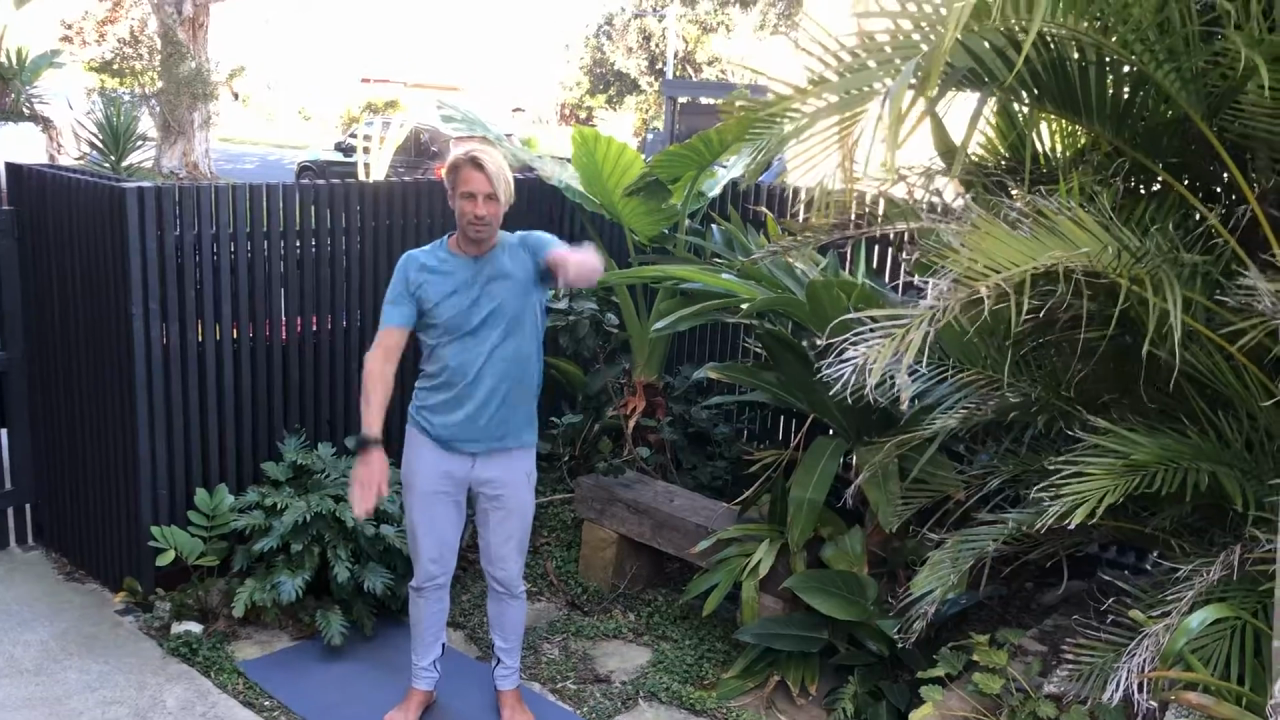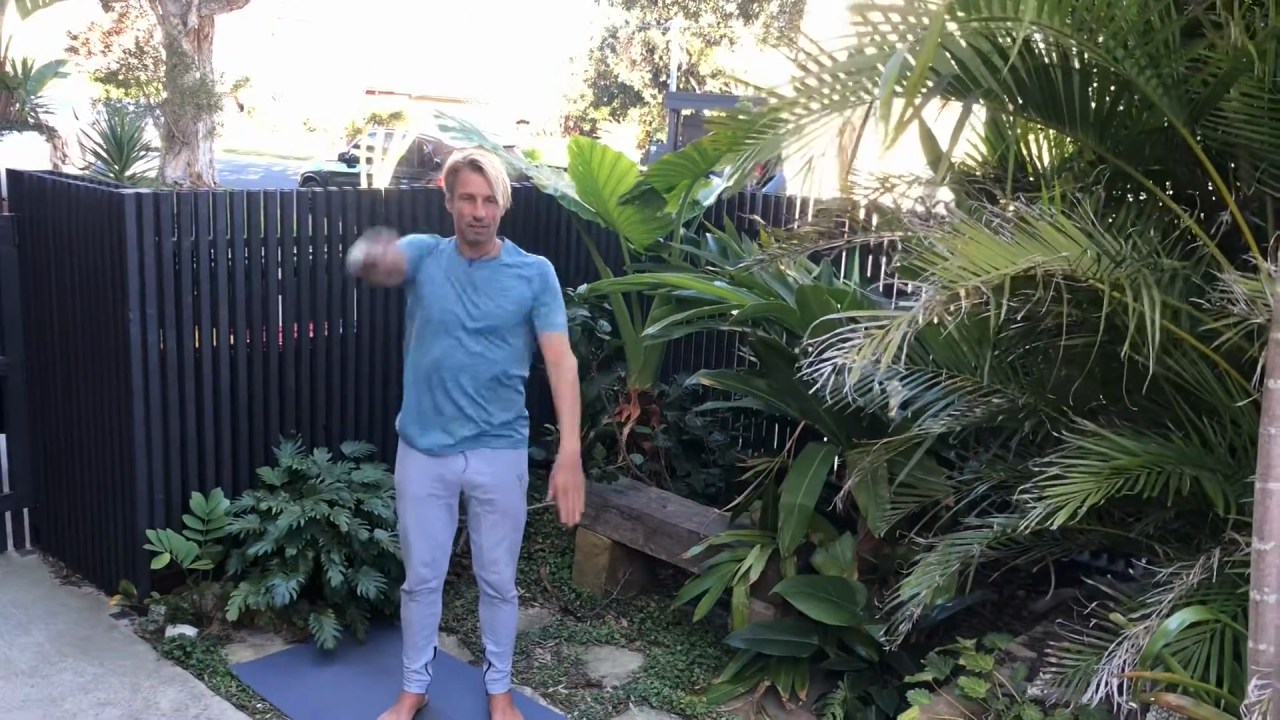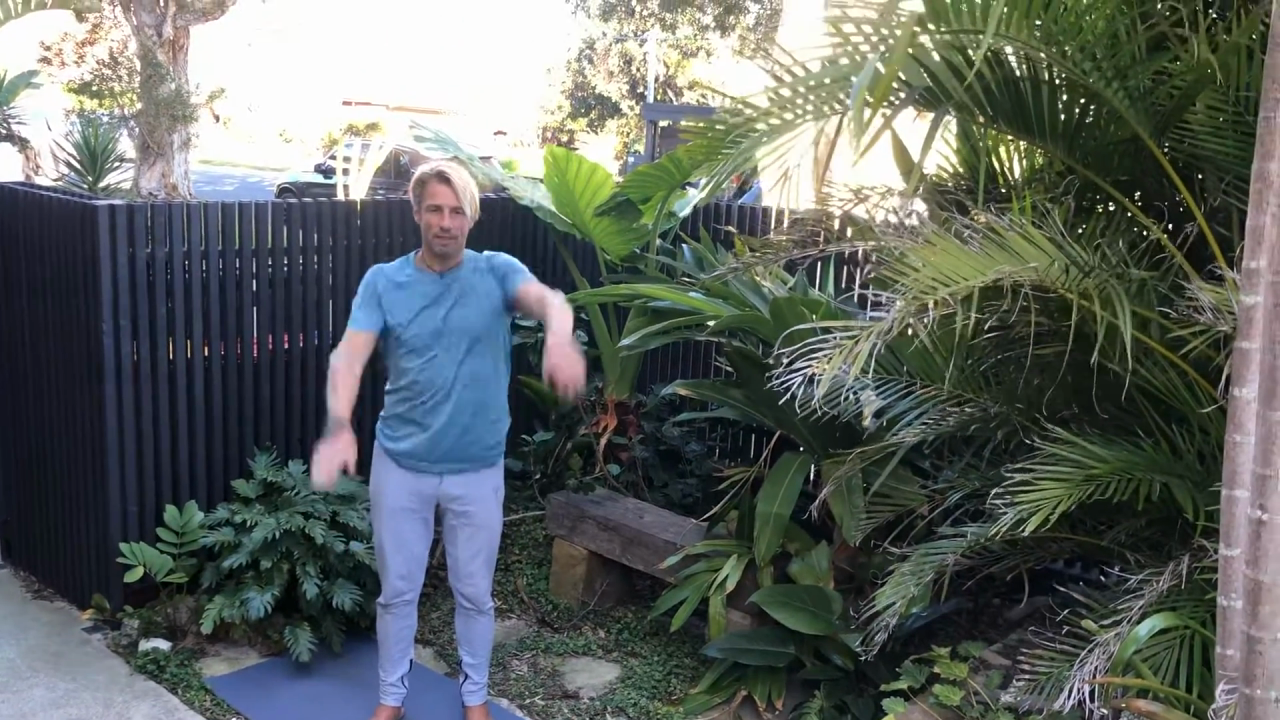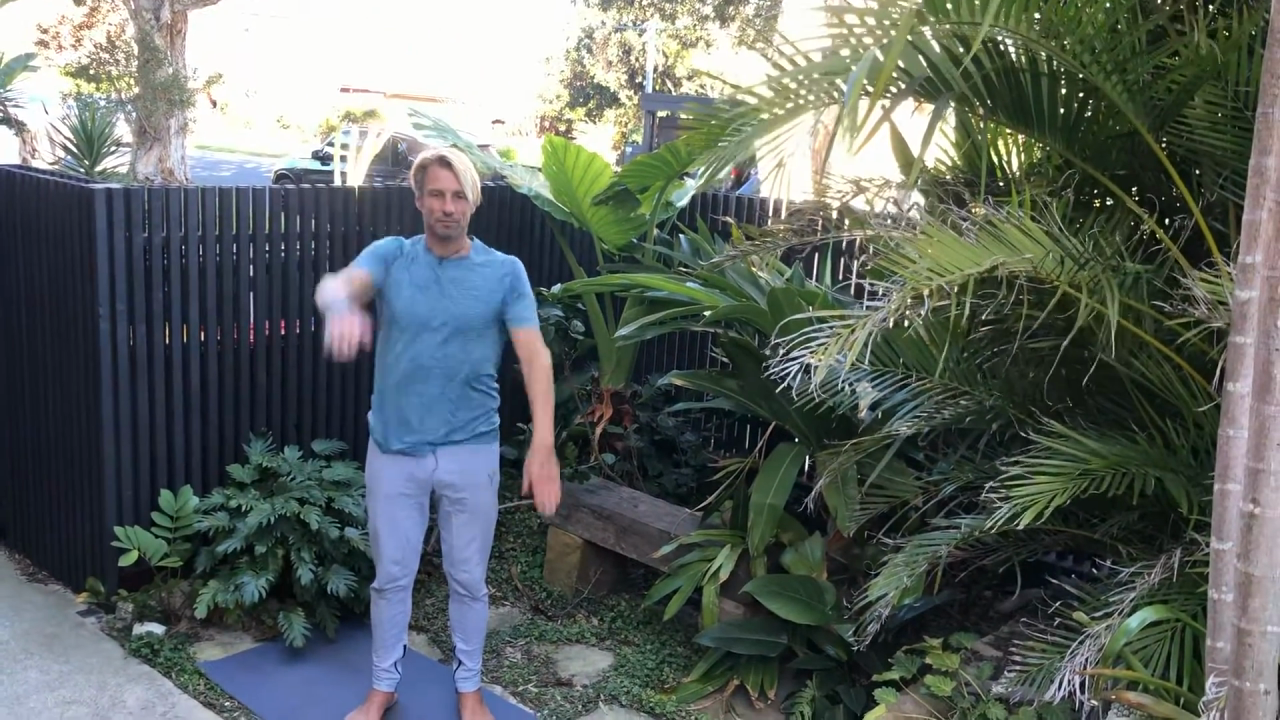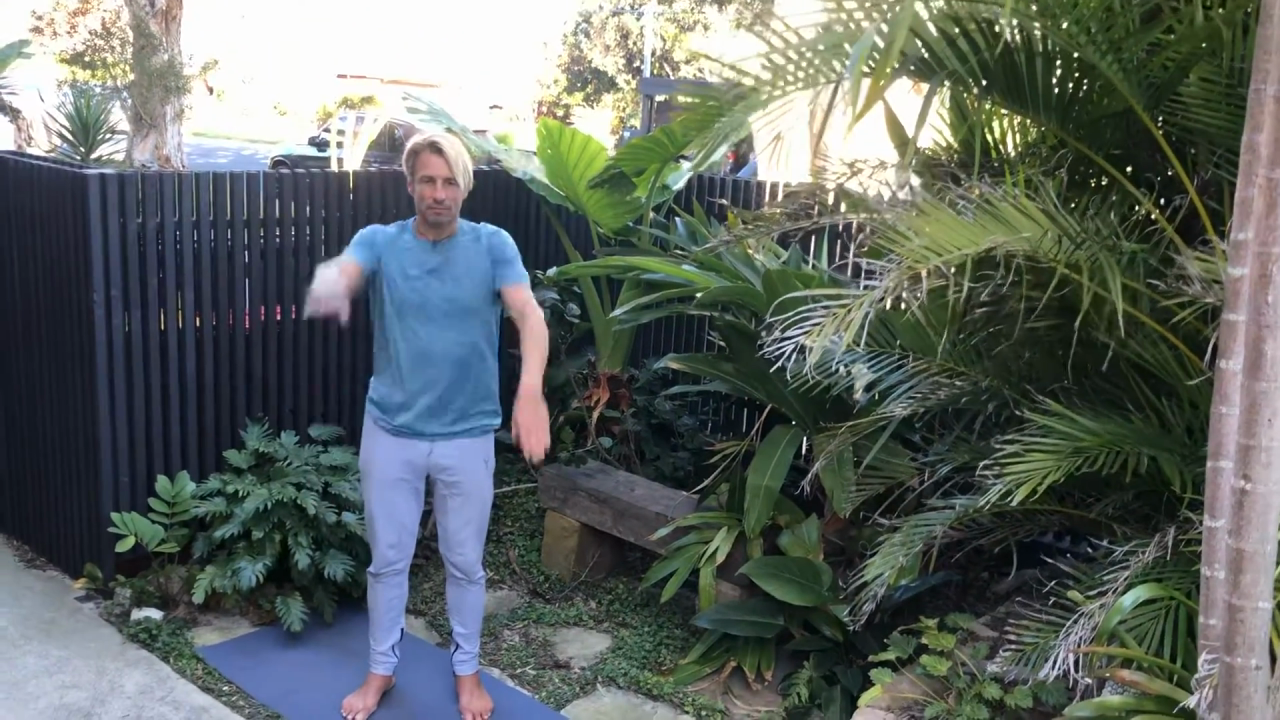
dt=1s
person 1, frame 1
left shoulder: (529, 251)
right shoulder: (417, 265)
left elbow: (575, 256)
right elbow: (383, 355)
left wrist: (582, 262)
right wrist: (371, 445)
left hip: (509, 450)
right hip: (431, 447)
left knee: (506, 578)
right knee: (430, 575)
person 1, frame 2
left shoulder: (534, 272)
right shoulder: (424, 255)
left elbow: (561, 360)
right elbow: (373, 256)
left wrist: (569, 452)
right wrist: (372, 256)
left hip: (501, 454)
right hip: (424, 452)
left knee: (498, 581)
right knee: (421, 578)
person 1, frame 3
left shoulder: (497, 272)
right shoulder: (383, 281)
left elbow: (548, 302)
right elbow: (348, 357)
left wrist: (561, 338)
right wrist: (338, 427)
left hip: (478, 468)
right hip: (401, 465)
left knee: (474, 594)
right knee: (397, 591)
person 1, frame 4
left shoulder: (505, 271)
right shoulder: (390, 259)
left elbow: (534, 358)
right elbow: (337, 285)
left wrist: (543, 445)
right wrist: (339, 309)
left hip: (472, 452)
right hip: (394, 448)
left knee: (468, 578)
right knee: (391, 576)
person 1, frame 5
left shoulder: (492, 244)
right shoulder: (379, 241)
left elbow: (528, 316)
right elbow: (342, 268)
left wrist: (530, 389)
right wrist: (329, 280)
left hip: (467, 436)
right hip: (391, 433)
left knee: (465, 563)
right knee: (388, 560)
left ankle: (466, 670)
right ankle: (381, 669)
